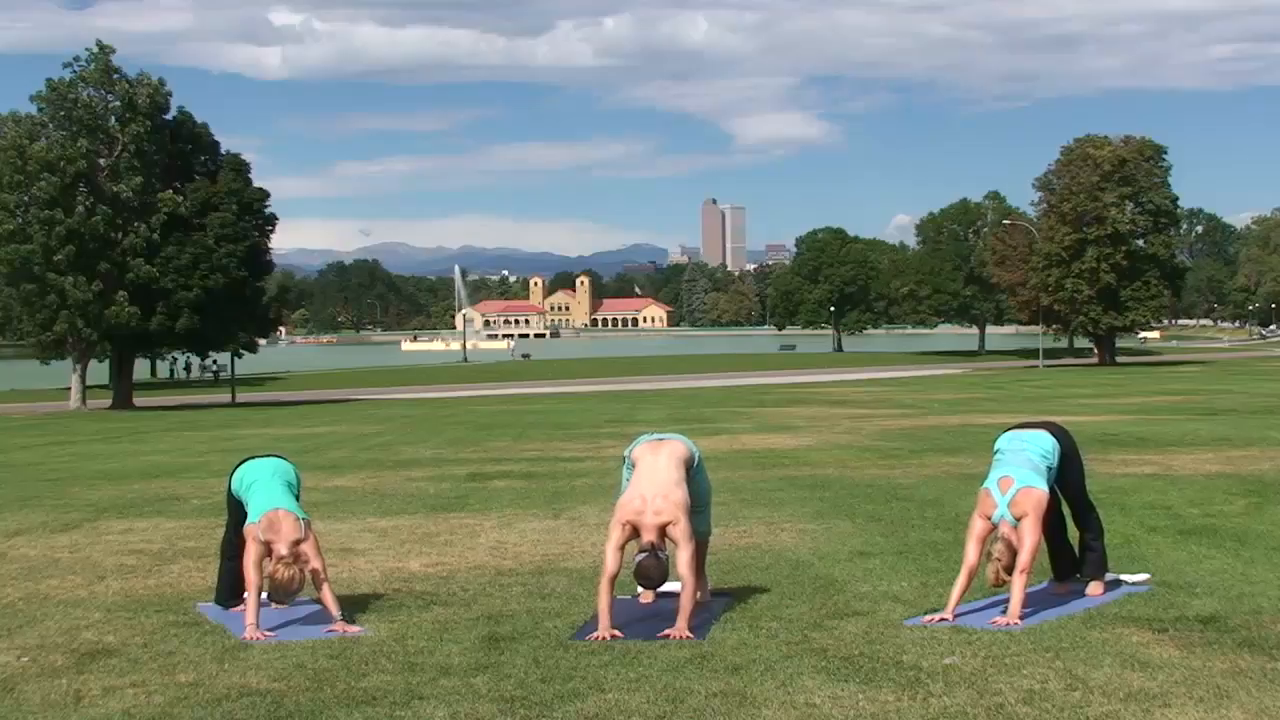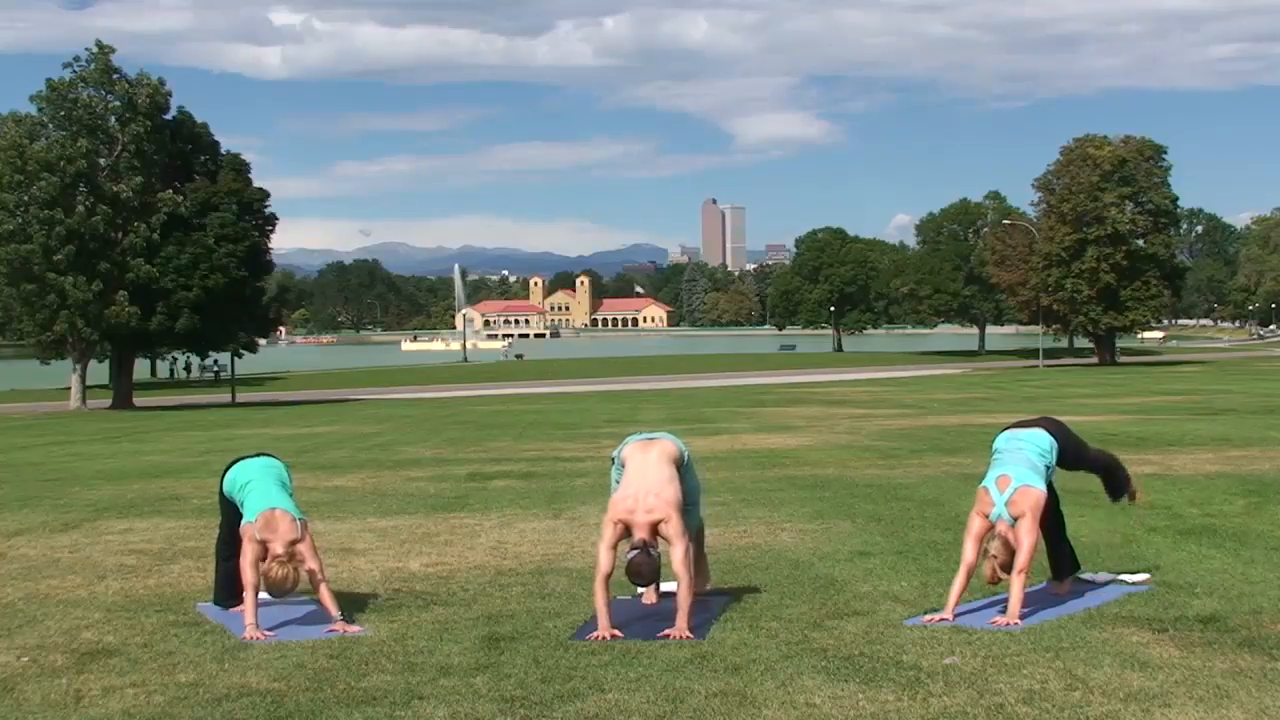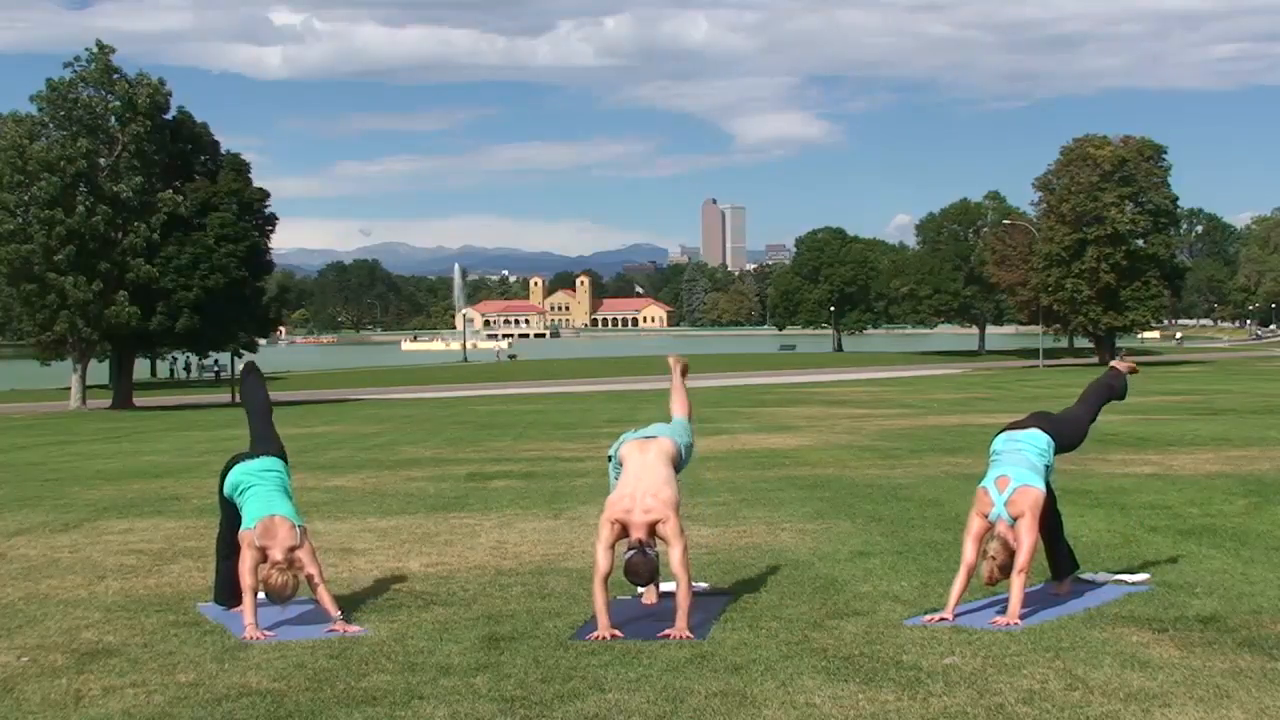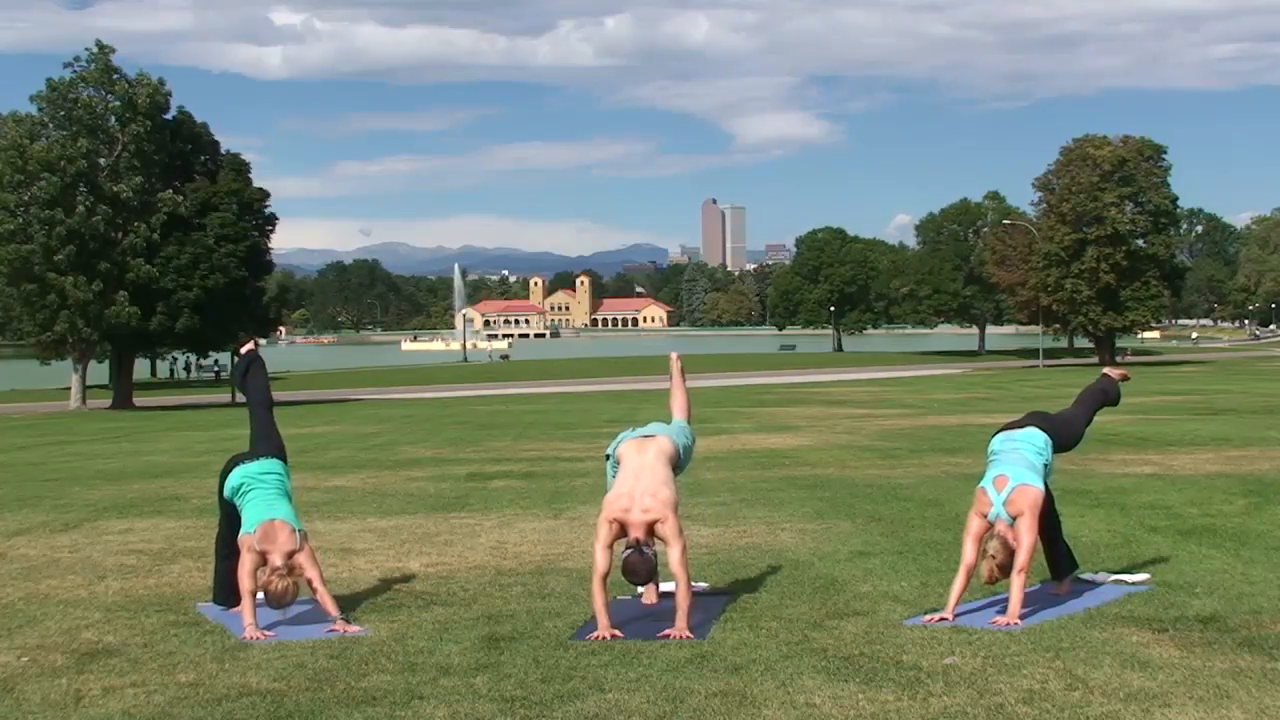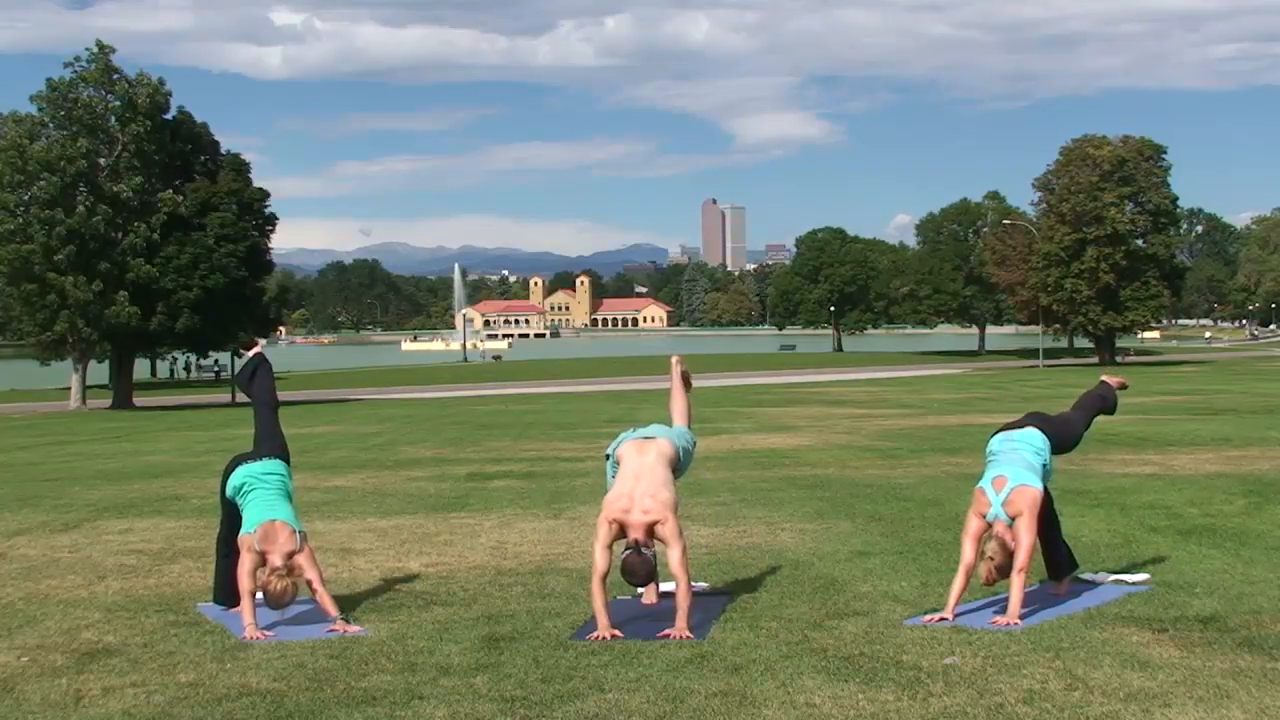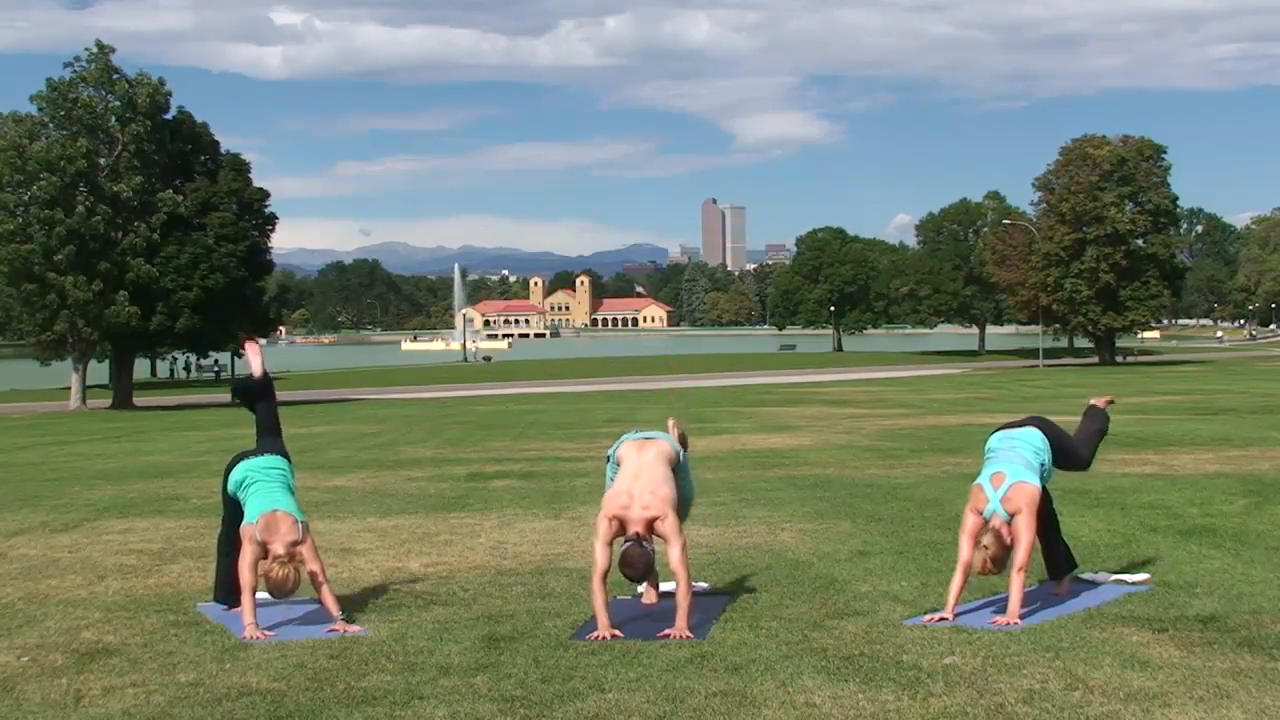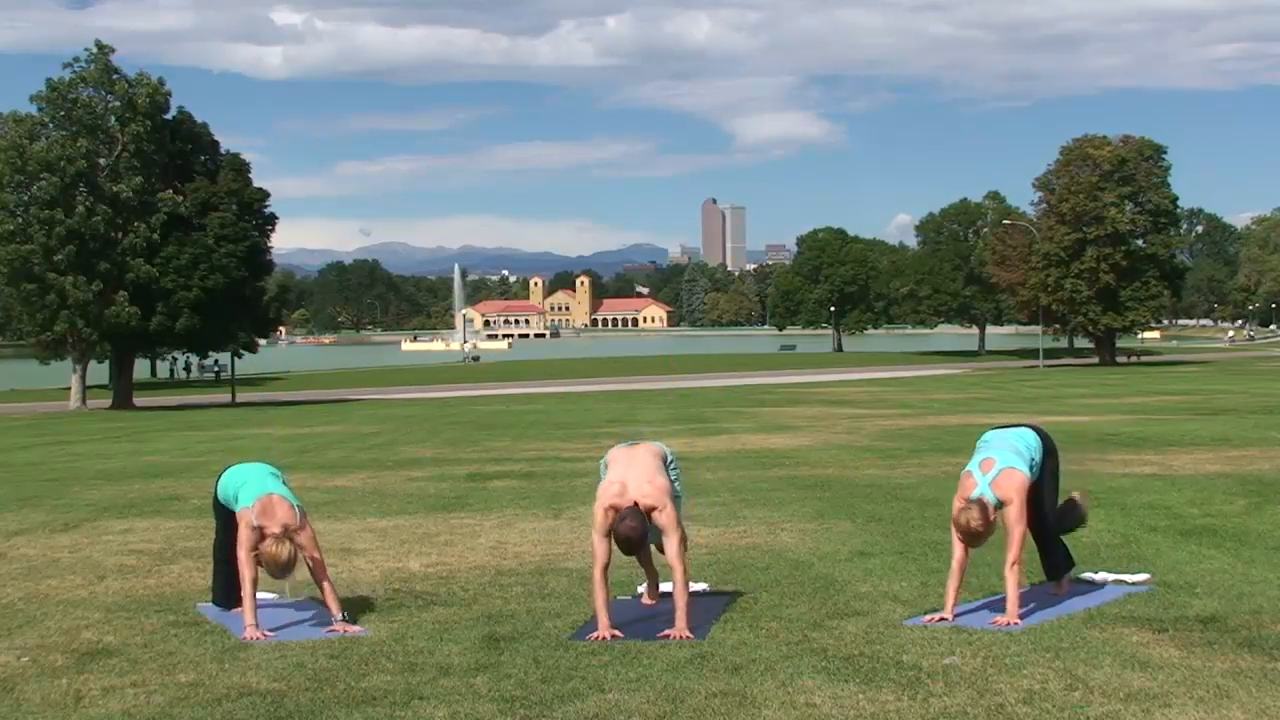
dt=0.7s
person 1, frame 1
left shoulder: (304, 535)
right shoulder: (256, 537)
left elbow: (322, 580)
right elbow: (253, 587)
left wrist: (339, 619)
right wrist: (251, 626)
right hip: (245, 476)
right knee: (236, 543)
left ankle: (278, 597)
right ankle: (228, 598)
person 1, frame 2
left shoulder: (299, 534)
right shoulder: (253, 536)
left elbow: (320, 580)
right elbow: (250, 586)
left wrist: (339, 618)
right wrist: (251, 626)
right hip: (236, 476)
right knee: (230, 543)
right ankle: (228, 598)
person 1, frame 3
left shoulder: (298, 542)
right shoulder: (252, 543)
left elbow: (318, 583)
right elbow: (248, 589)
left wrist: (338, 618)
right wrist: (250, 626)
left hip: (271, 465)
right hip: (238, 475)
left knee: (261, 415)
right knee: (229, 542)
left ankle: (249, 372)
right ankle: (227, 599)
person 1, frame 4
left shoulder: (297, 544)
right shoulder: (251, 545)
left elbow: (318, 585)
right elbow: (247, 591)
left wrist: (339, 618)
right wrist: (250, 626)
left hip: (271, 466)
right hip: (237, 475)
left knee: (261, 409)
right knee: (228, 542)
left ankle: (250, 356)
right ankle: (225, 599)
person 1, frame 5
left shoulder: (297, 544)
right shoulder: (250, 544)
left elbow: (318, 586)
right elbow: (246, 592)
left wrist: (339, 620)
right wrist: (250, 627)
left hip: (273, 467)
right hip: (240, 475)
left knee: (267, 412)
right knee: (229, 541)
left ankle: (256, 360)
right ankle: (225, 600)
person 1, frame 6
left shoulder: (300, 537)
right shoulder: (253, 537)
left elbow: (320, 579)
right elbow: (247, 586)
left wrist: (339, 618)
right wrist: (250, 625)
left hip: (276, 463)
right hip: (241, 471)
left knee: (269, 433)
right knee: (231, 540)
left ankle: (257, 374)
right ankle: (227, 600)
person 1, frame 7
left shoulder: (298, 525)
right shoulder: (250, 521)
left elbow: (321, 575)
right elbow: (247, 579)
left wrist: (339, 618)
right wrist: (250, 626)
right hip: (230, 481)
right knee: (228, 548)
right ankle: (228, 600)
person 2, frame 1
left shoulder: (677, 521)
right shoulder: (623, 522)
left elbow: (687, 577)
right elbow: (607, 577)
left wrist: (681, 625)
right wrist: (603, 625)
left hip: (683, 450)
right hip: (640, 450)
left knee: (697, 525)
left ankle: (701, 577)
right ankle: (648, 585)
person 2, frame 2
left shoulder: (668, 518)
right shoulder: (615, 521)
left elbow: (684, 577)
right elbow: (601, 577)
left wrist: (682, 625)
right wrist: (603, 625)
left hip: (672, 449)
right hip: (628, 451)
left knee: (689, 520)
left ankle: (699, 559)
right ankle: (652, 584)
person 2, frame 3
left shoulder: (666, 519)
right shoulder: (612, 520)
left elbow: (682, 577)
right elbow: (601, 576)
left wrist: (681, 626)
right wrist: (603, 625)
left hip: (667, 442)
right hip: (627, 446)
left knee: (681, 422)
left ankle: (676, 371)
right ankle: (650, 584)
person 2, frame 4
left shoulder: (664, 518)
right shoulder: (610, 520)
left elbow: (682, 577)
right elbow: (598, 577)
left wrist: (681, 624)
right wrist: (603, 625)
left hip: (666, 443)
right hip: (624, 447)
left knee: (680, 426)
left ankle: (675, 366)
right ankle: (650, 584)
person 2, frame 5
left shoulder: (664, 519)
right shoulder: (610, 519)
left elbow: (682, 578)
right elbow: (598, 577)
left wrist: (682, 625)
right wrist: (603, 625)
left hip: (667, 444)
right hip: (624, 447)
left knee: (682, 430)
left ankle: (676, 370)
right ankle: (651, 584)
person 2, frame 6
left shoulder: (664, 516)
right shoulder: (609, 517)
left elbow: (682, 575)
right elbow: (598, 576)
left wrist: (681, 625)
right wrist: (603, 625)
left hip: (666, 447)
right hip: (624, 449)
right ankle: (651, 580)
person 2, frame 7
left shoulder: (661, 505)
right shoulder: (605, 507)
left elbow: (678, 567)
right elbow: (599, 570)
left wrist: (681, 625)
right wrist: (603, 625)
left knee: (666, 542)
right knee: (634, 541)
right ankle: (651, 578)
person 3, frame 1
left shoulder: (1028, 510)
right shoulder: (983, 514)
left elbow: (1022, 569)
right elbow: (968, 567)
left wrist: (1013, 614)
right wrist: (948, 610)
left hip: (1051, 441)
left knee: (1080, 506)
right knee: (1050, 518)
left ankle: (1095, 575)
right ankle: (1064, 575)
person 3, frame 2
left shoulder: (1025, 509)
right shoulder: (982, 512)
left elbow: (1020, 570)
right elbow: (966, 566)
left wrist: (1012, 614)
right wrist: (948, 610)
left hip: (1048, 438)
right hip: (1008, 439)
left knee: (1091, 461)
right knee: (1048, 517)
left ankle: (1122, 482)
right ankle: (1064, 574)
person 3, frame 3
left shoulder: (1025, 509)
right shoulder: (981, 511)
left elbow: (1021, 569)
right elbow: (966, 566)
left wrist: (1012, 614)
right wrist: (948, 609)
left hip: (1043, 436)
right hip: (1007, 440)
left knee: (1084, 410)
right knee: (1046, 518)
left ankle: (1117, 371)
right ankle: (1063, 575)
person 3, frame 4
left shoulder: (1024, 507)
right shoulder: (980, 511)
left elbow: (1020, 569)
right elbow: (966, 566)
left wrist: (1012, 614)
right wrist: (948, 610)
left hip: (1042, 435)
right hip: (1005, 439)
left knee: (1080, 413)
right knee: (1045, 518)
left ankle: (1109, 379)
right ankle: (1063, 574)
person 3, frame 5
left shoulder: (1023, 507)
right shoulder: (979, 510)
left elbow: (1020, 569)
right elbow: (965, 566)
left wrist: (1012, 614)
right wrist: (948, 610)
left hip: (1040, 436)
right hip: (1003, 441)
left knee: (1079, 417)
right knee: (1043, 517)
left ankle: (1107, 386)
right ankle: (1062, 573)
person 3, frame 6
left shoulder: (1021, 504)
right shoulder: (976, 507)
left elbow: (1019, 567)
right elbow: (963, 562)
left wrist: (1013, 614)
right wrist: (949, 609)
left hip: (1039, 437)
right hip: (1002, 439)
left knee: (1081, 459)
right knee: (1043, 517)
left ankle: (1097, 410)
right ankle: (1062, 573)
person 3, frame 7
left shoulder: (1010, 492)
right shoulder: (963, 497)
left elbow: (1012, 560)
right elbow: (958, 559)
left wrist: (1012, 613)
right wrist: (947, 610)
left hip: (1034, 443)
left knee: (1048, 525)
right knee: (1037, 524)
left ankle: (1075, 507)
right ankle: (1061, 573)
